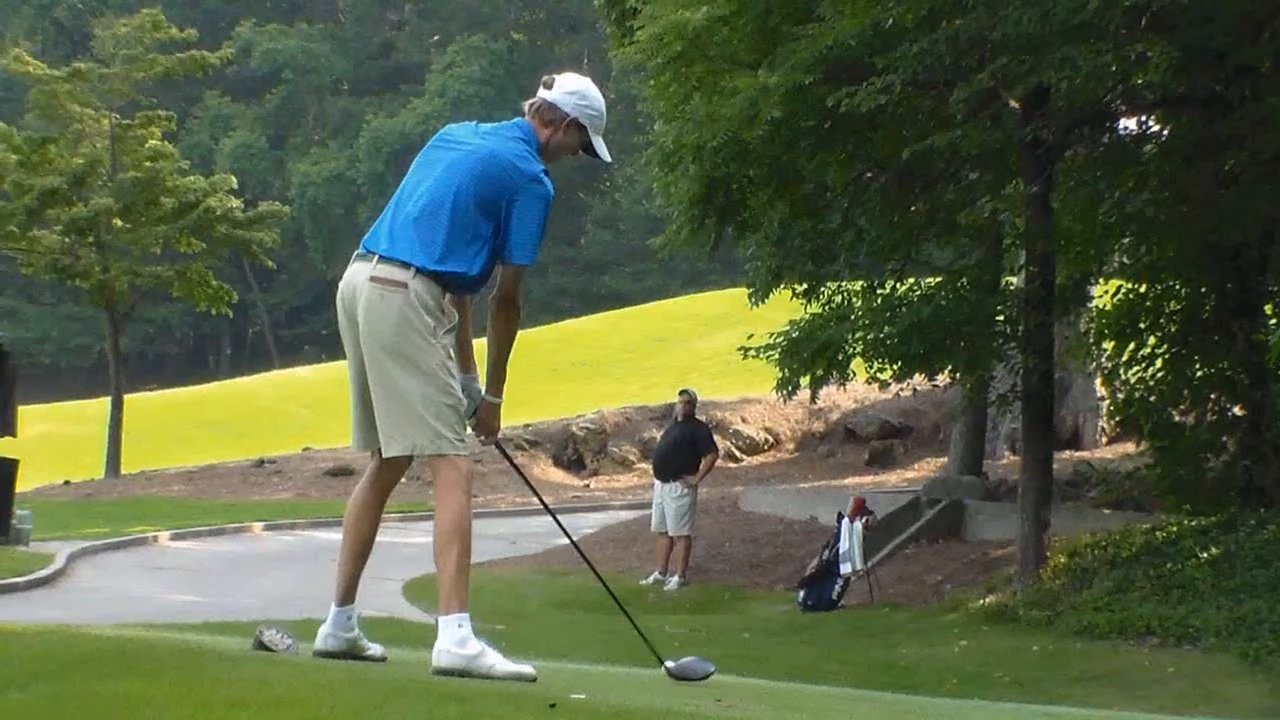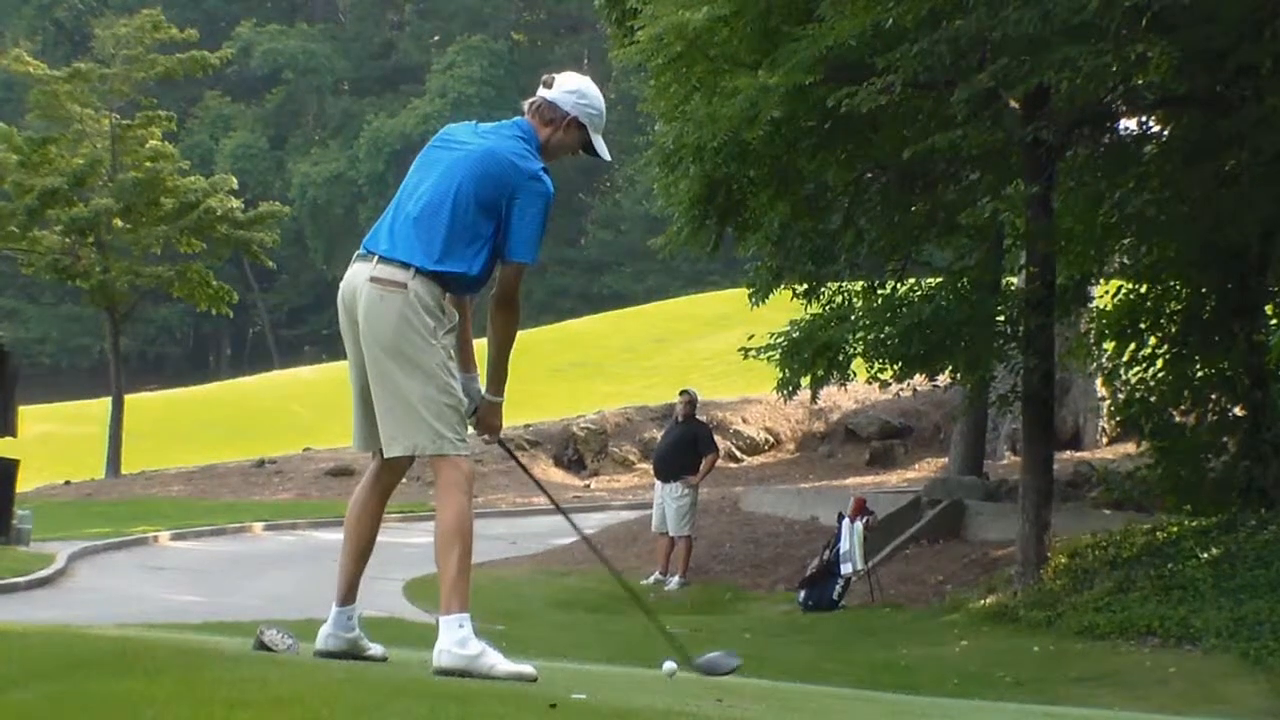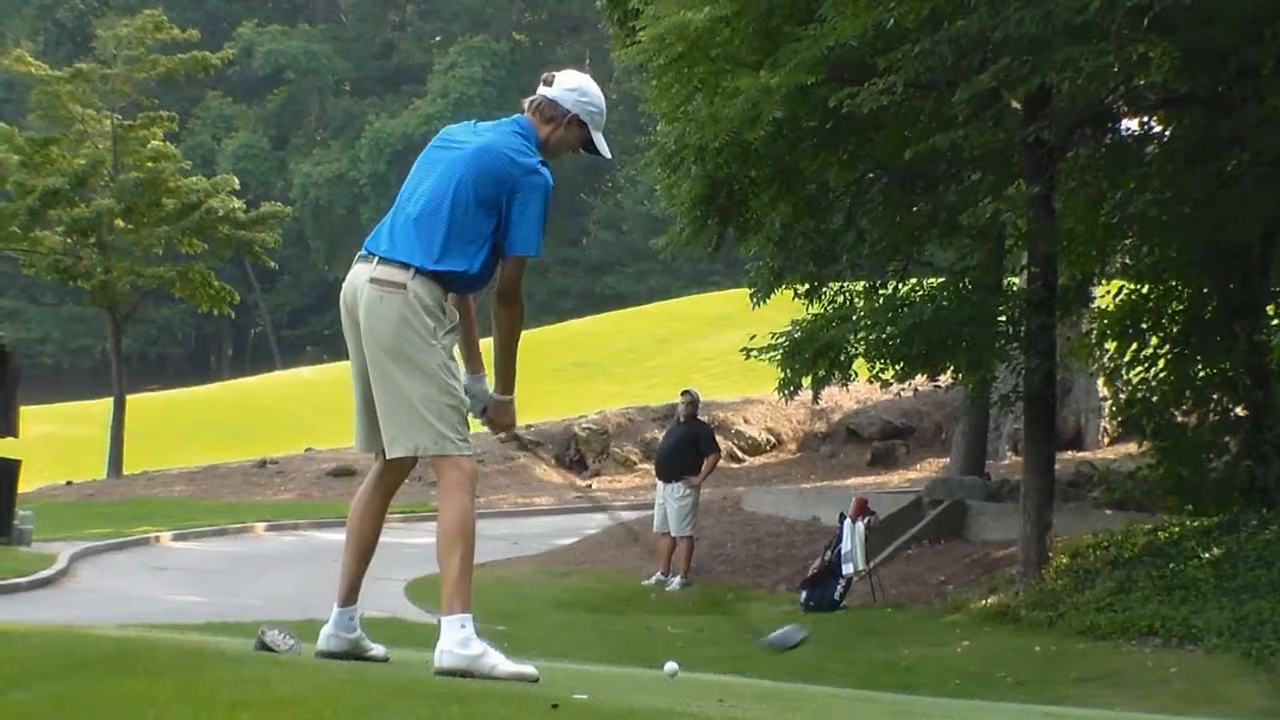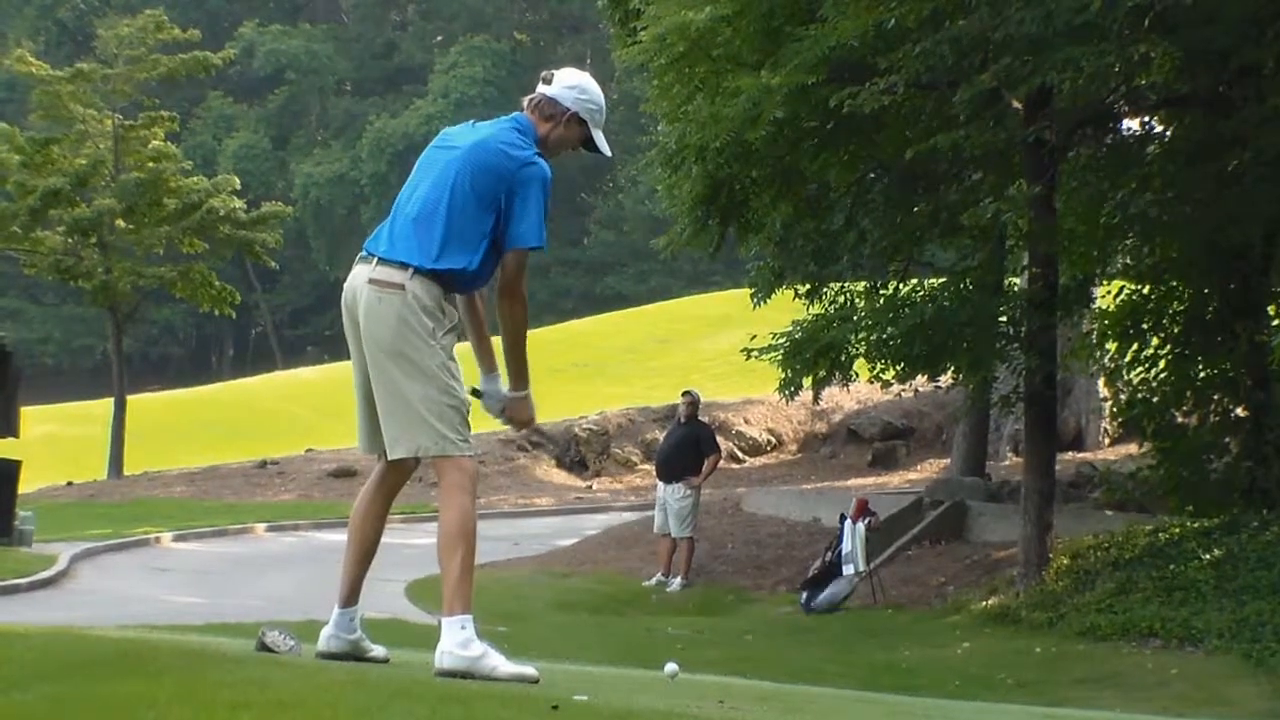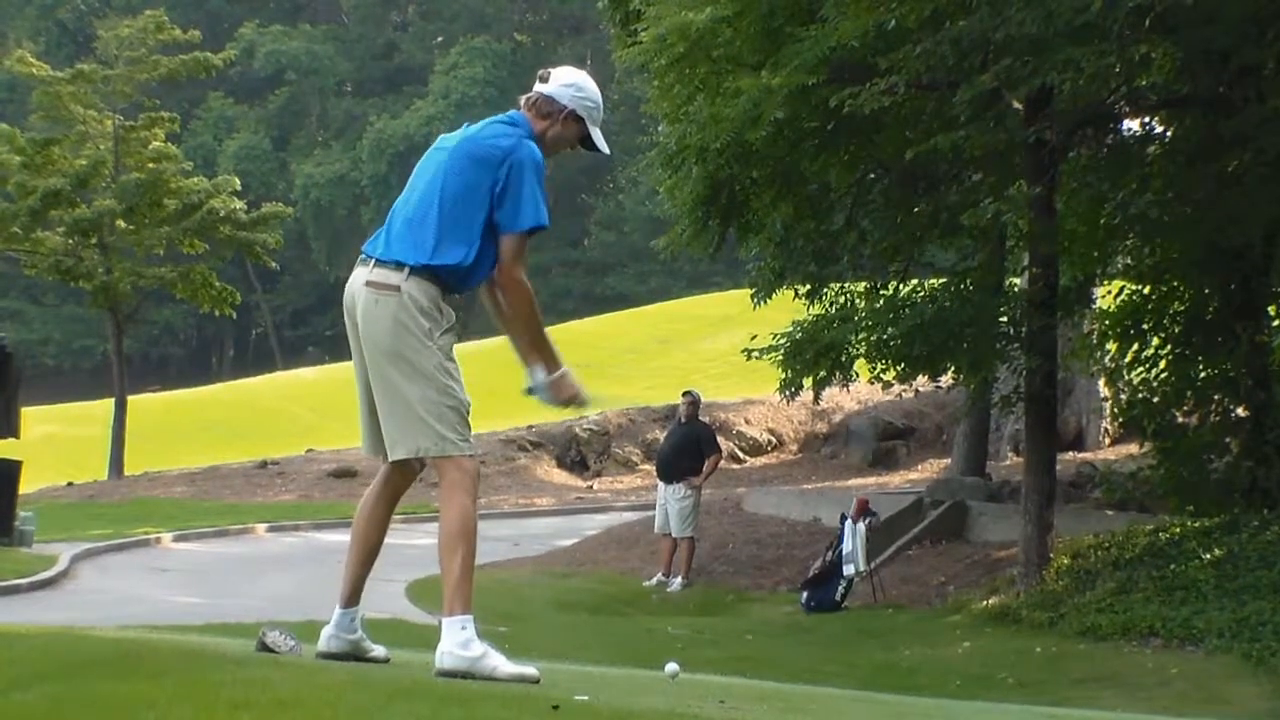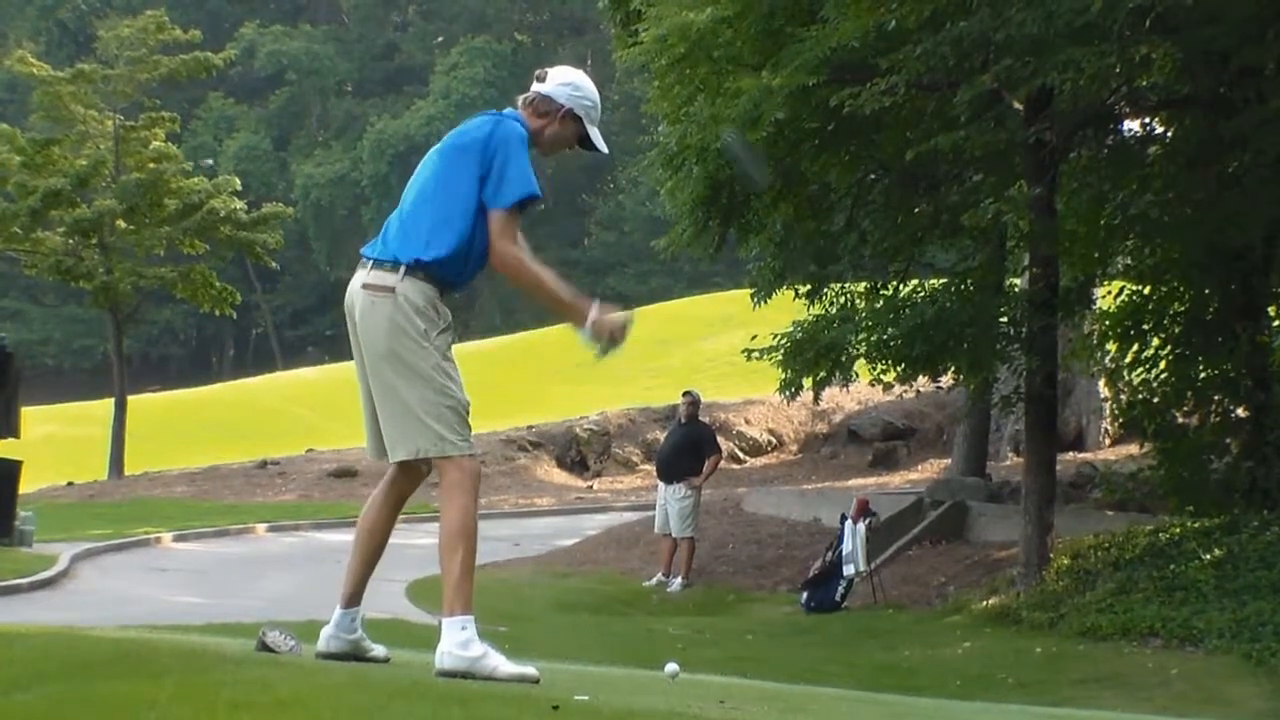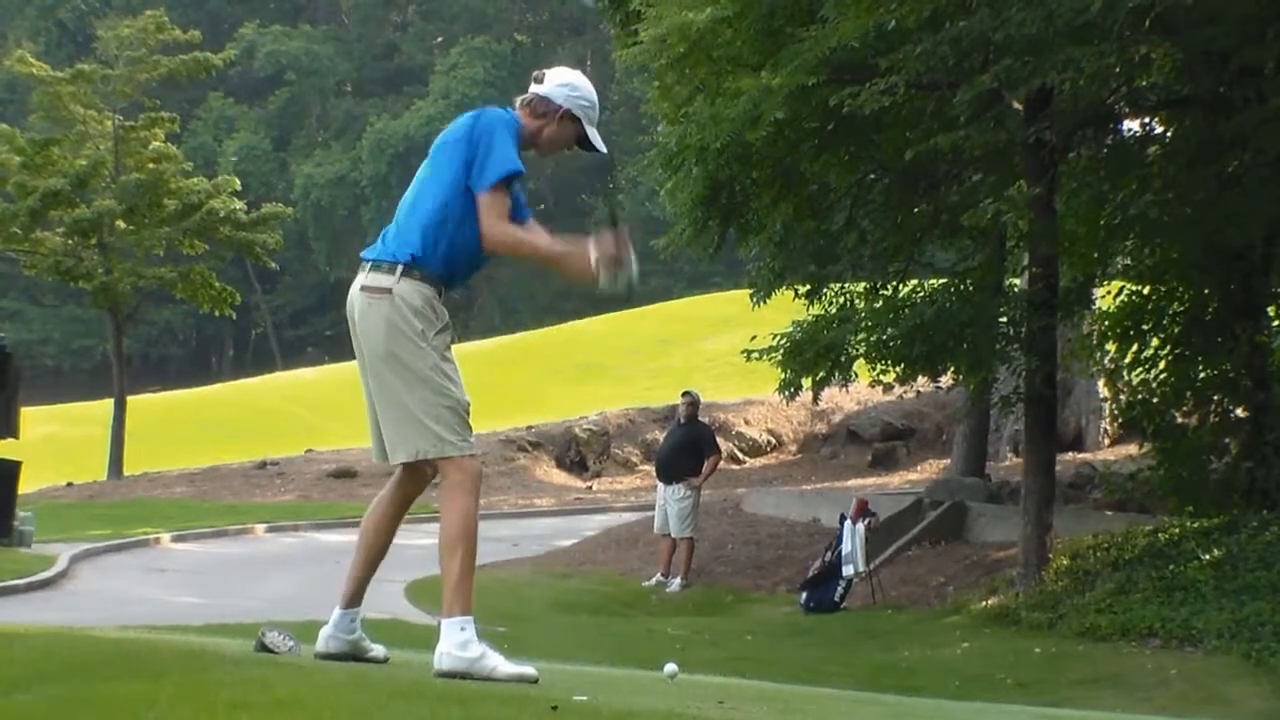
dt=0.7s
person 1, frame 1
left shoulder: (457, 134)
right shoulder: (531, 180)
right elbow: (505, 299)
left wrist: (464, 369)
right wrist: (491, 396)
left hip: (360, 282)
right hip: (404, 300)
left knee: (385, 463)
right knee: (450, 466)
left ankle: (339, 622)
right ankle: (455, 637)
person 1, frame 2
left shoulder: (457, 134)
right shoulder: (531, 178)
right elbow: (505, 298)
left wrist: (465, 370)
right wrist: (493, 395)
left hip: (361, 283)
right hip: (405, 300)
left knee: (388, 461)
right knee: (453, 467)
left ankle: (340, 622)
right ankle: (456, 637)
person 1, frame 3
left shoulder: (459, 134)
right shoulder: (530, 173)
right elbow: (507, 294)
left wrist: (473, 371)
right wrist: (503, 393)
left hip: (364, 285)
right hip: (406, 300)
left knee: (390, 463)
right knee: (455, 468)
left ankle: (341, 622)
right ankle: (458, 637)
person 1, frame 4
left shoulder: (463, 134)
right shoulder: (528, 165)
right elbow: (509, 289)
left wrist: (488, 374)
right wrist: (518, 389)
left hip: (367, 285)
right hip: (407, 301)
left knee: (394, 464)
right knee: (457, 468)
left ankle: (342, 624)
right ankle: (458, 639)
person 1, frame 5
left shoulder: (470, 137)
right shoulder: (520, 152)
left elbow: (485, 274)
right elbow: (510, 276)
left wrist: (530, 365)
right wrist: (553, 370)
left hip: (370, 288)
right hip: (406, 299)
left knee: (399, 466)
right knee: (458, 467)
left ankle: (343, 625)
right ankle: (459, 639)
person 1, frame 6
left shoulder: (478, 135)
right shoulder: (506, 135)
left elbow: (514, 255)
right elbow: (505, 254)
left wrist: (583, 312)
right wrist: (588, 318)
left hip: (377, 292)
right hip: (404, 299)
left knee: (406, 468)
right knee: (458, 468)
left ankle: (343, 625)
right ankle: (458, 639)
person 1, frame 7
left shoulder: (498, 161)
right shoulder: (492, 124)
left elbow: (543, 246)
right elbow: (497, 234)
left wrist: (597, 255)
right wrist: (591, 251)
left hip: (389, 298)
right hip: (400, 298)
left knee: (413, 471)
right knee: (459, 467)
left ankle: (342, 624)
right ankle: (458, 640)
person 2, frame 1
left shoulder: (698, 428)
right shoulder: (673, 425)
left elbow: (712, 454)
left wrist: (697, 478)
right wrist: (658, 478)
left hip: (680, 487)
right hip: (661, 484)
left knee: (680, 533)
right knee: (662, 531)
left ankle: (680, 576)
right ankle: (661, 573)
person 2, frame 2
left shoulder: (698, 428)
right shoulder: (673, 424)
left elbow: (712, 454)
left wrist: (698, 478)
right wrist: (659, 479)
left hip: (680, 487)
right hip: (662, 485)
left knee: (681, 533)
right knee: (662, 531)
left ankle: (681, 576)
right ankle: (662, 573)
person 2, frame 3
left shoulder: (700, 428)
right shoulder: (675, 425)
left elbow: (714, 455)
left wrist: (699, 479)
right wrist: (660, 478)
left hip: (682, 488)
right hip: (663, 485)
left knee: (683, 533)
right knee: (663, 531)
left ankle: (682, 576)
right ankle: (663, 573)
person 2, frame 4
left shoulder: (701, 429)
right shoulder: (675, 425)
left elbow: (715, 455)
left wrist: (700, 479)
right wrist: (660, 480)
left hip: (682, 488)
right hip: (664, 486)
left knee: (683, 534)
right knee: (664, 532)
left ankle: (683, 577)
right ankle: (664, 574)
person 2, frame 5
left shoulder: (702, 429)
right shoulder: (676, 425)
left elbow: (715, 456)
left wrist: (701, 479)
right wrist: (661, 479)
left hip: (683, 489)
right hip: (664, 486)
left knee: (684, 534)
right knee: (665, 532)
left ankle: (683, 577)
right ankle: (664, 574)
person 2, frame 6
left shoulder: (702, 430)
right shoulder: (676, 426)
left elbow: (715, 456)
left wrist: (701, 479)
right wrist: (661, 480)
left hip: (683, 489)
right hip: (665, 486)
left knee: (684, 534)
right knee: (665, 532)
left ankle: (683, 578)
right ankle: (664, 574)
person 2, frame 7
left shoulder: (701, 430)
right shoulder: (676, 426)
left elbow: (715, 456)
left wrist: (700, 479)
right wrist: (660, 479)
left hip: (682, 489)
right hip: (664, 486)
left knee: (683, 534)
right knee: (665, 532)
left ankle: (682, 578)
right ankle: (663, 574)
